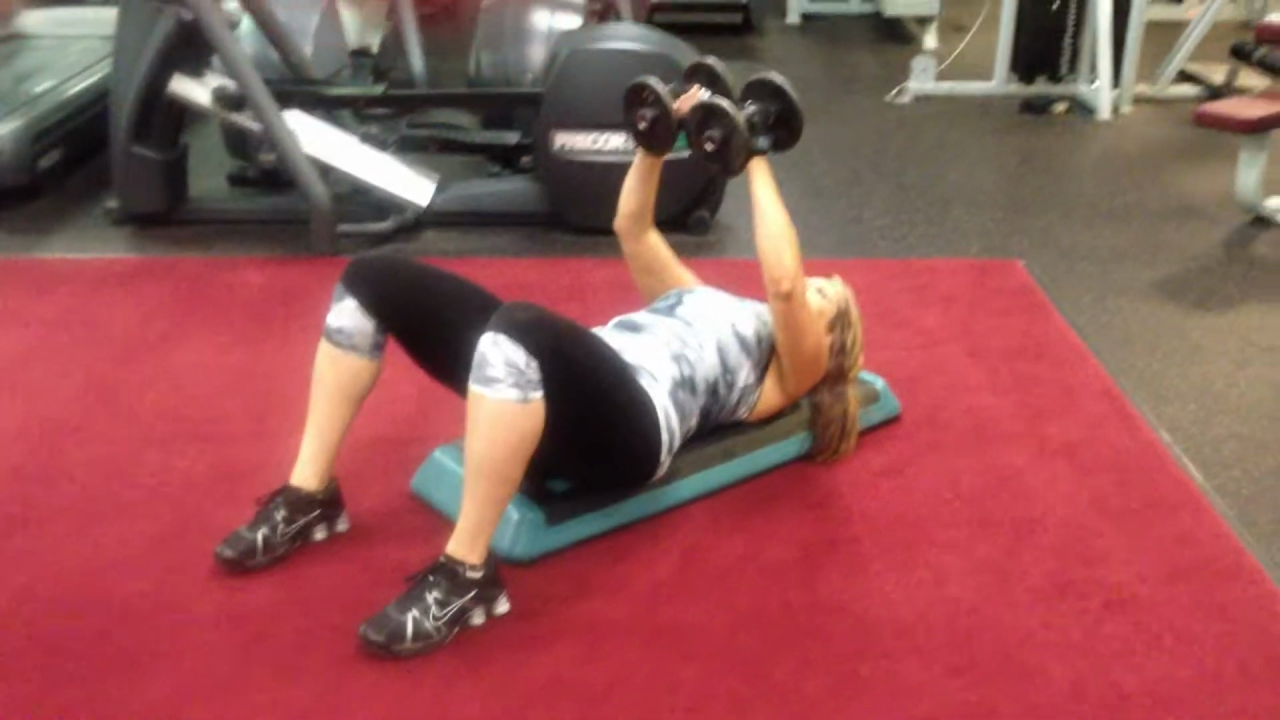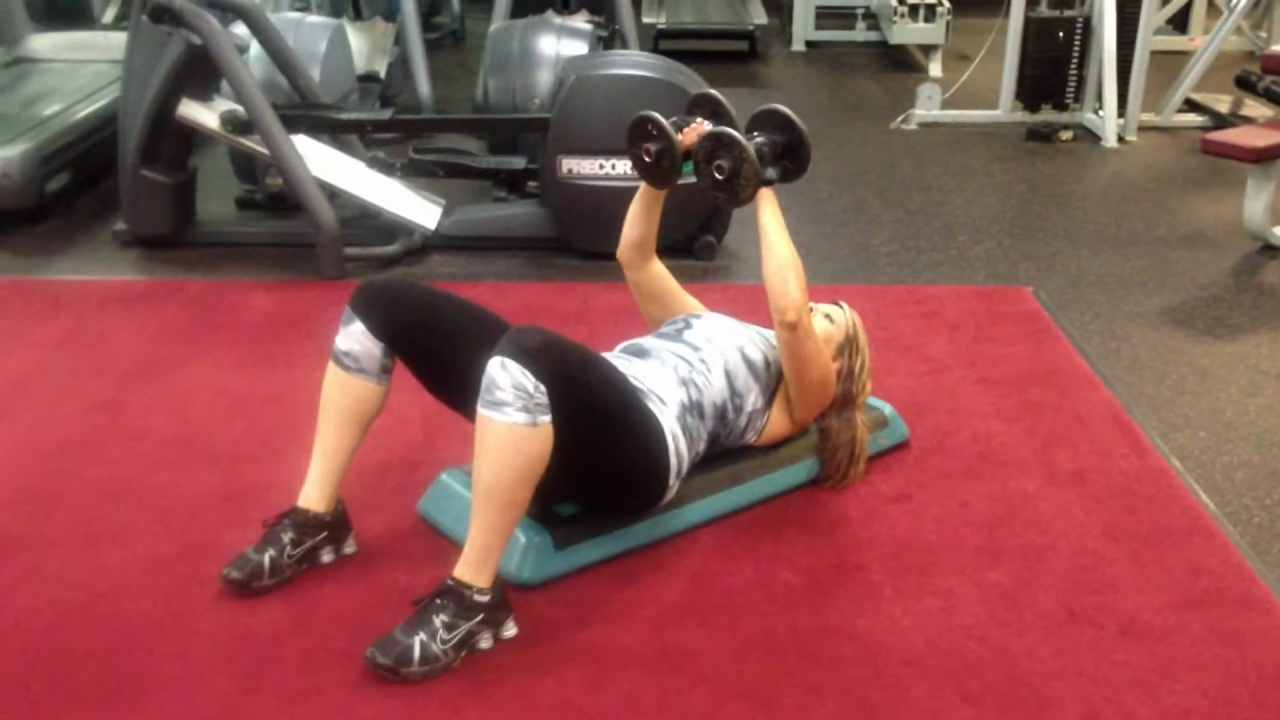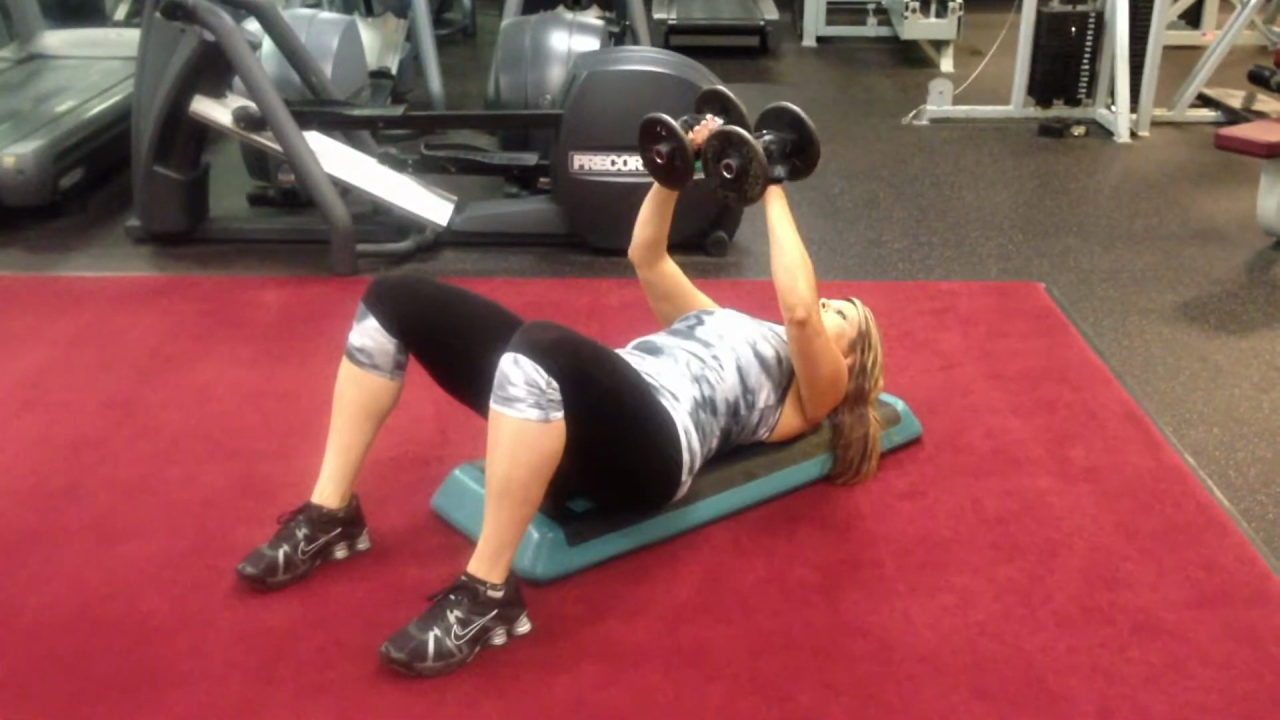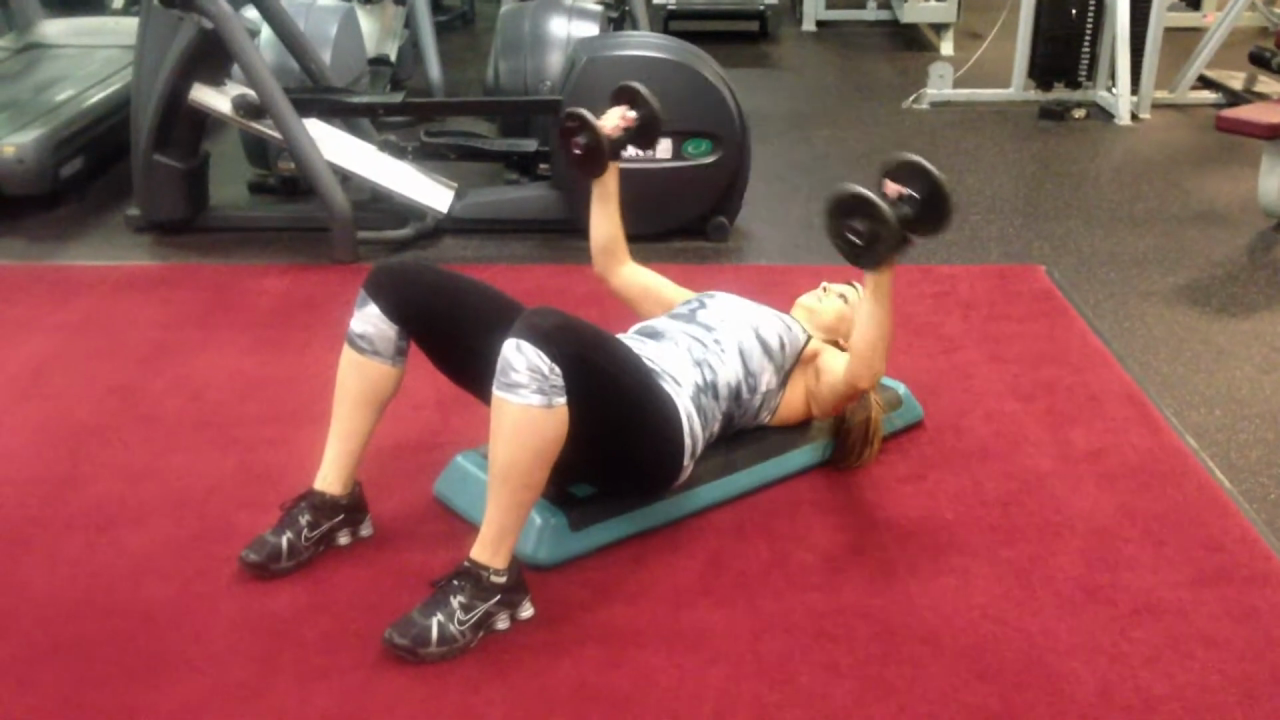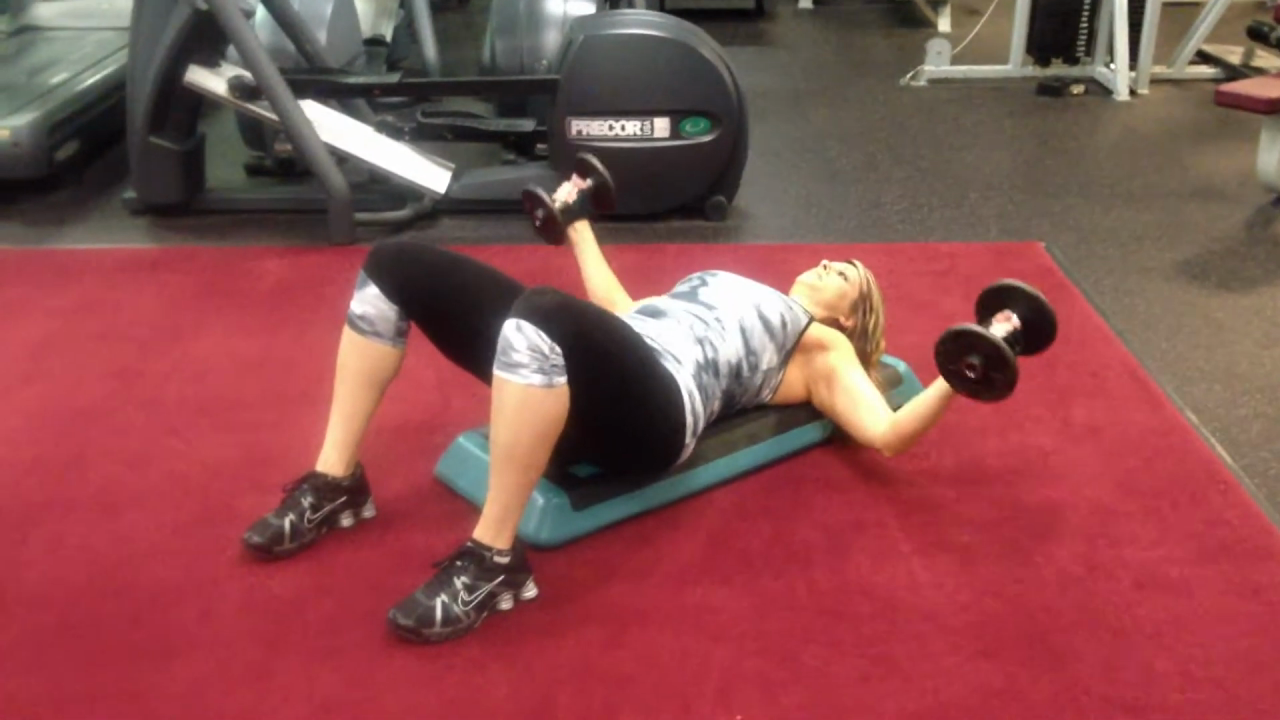
dt=1s
person 1, frame 1
left shoulder: (793, 366)
right shoulder: (710, 303)
left elbow: (784, 283)
right elbow: (634, 230)
left wrist: (757, 165)
left hip: (631, 421)
right hip: (561, 381)
left knee: (518, 327)
right knee: (372, 279)
left ankle: (466, 575)
right ankle: (309, 496)
person 1, frame 2
left shoulder: (800, 393)
right shoulder: (715, 328)
left elbow: (789, 311)
right elbow: (636, 259)
left wrist: (764, 195)
left hip: (640, 445)
right hip: (572, 406)
left knee: (527, 349)
right knee: (381, 303)
left ankle: (473, 598)
right ankle: (316, 520)
person 1, frame 3
left shoulder: (815, 389)
right shoulder: (725, 324)
left elbow: (799, 309)
right elbow: (647, 258)
left wrist: (773, 194)
left hip: (653, 442)
right hip: (587, 402)
left knee: (539, 344)
right knee: (395, 297)
left ankle: (486, 594)
right ankle: (330, 515)
person 1, frame 4
left shoulder: (815, 367)
right shoulder: (714, 307)
left elbow: (863, 372)
right elbow: (613, 263)
left wrist: (880, 265)
right wrist: (607, 161)
left hip: (656, 427)
right hip: (580, 386)
left knee: (541, 330)
right knee: (396, 283)
left ankle: (490, 579)
right ankle: (333, 501)
person 1, frame 5
left shoulder: (821, 348)
right shoulder: (730, 291)
left elbow: (885, 432)
right elbow: (615, 308)
right wrist: (578, 225)
left hip: (657, 405)
right hip: (595, 372)
left knee: (538, 314)
right knee: (396, 264)
left ankle: (493, 560)
right ankle: (334, 483)
